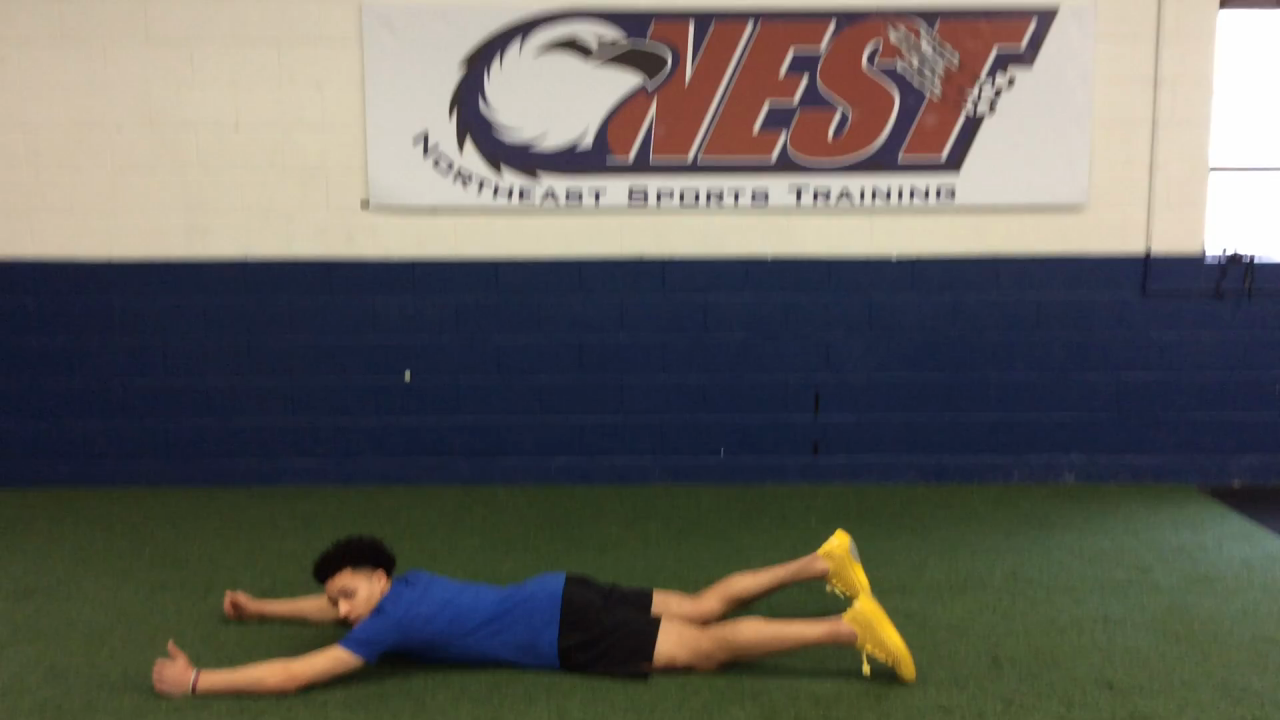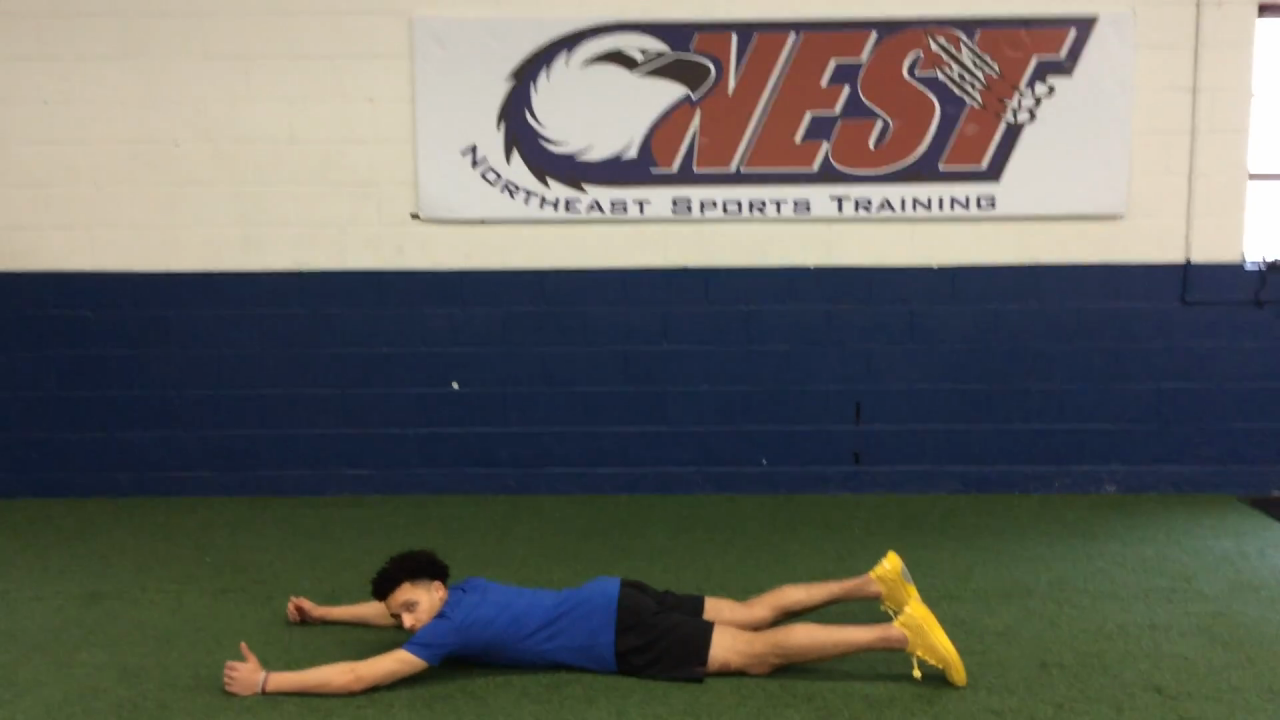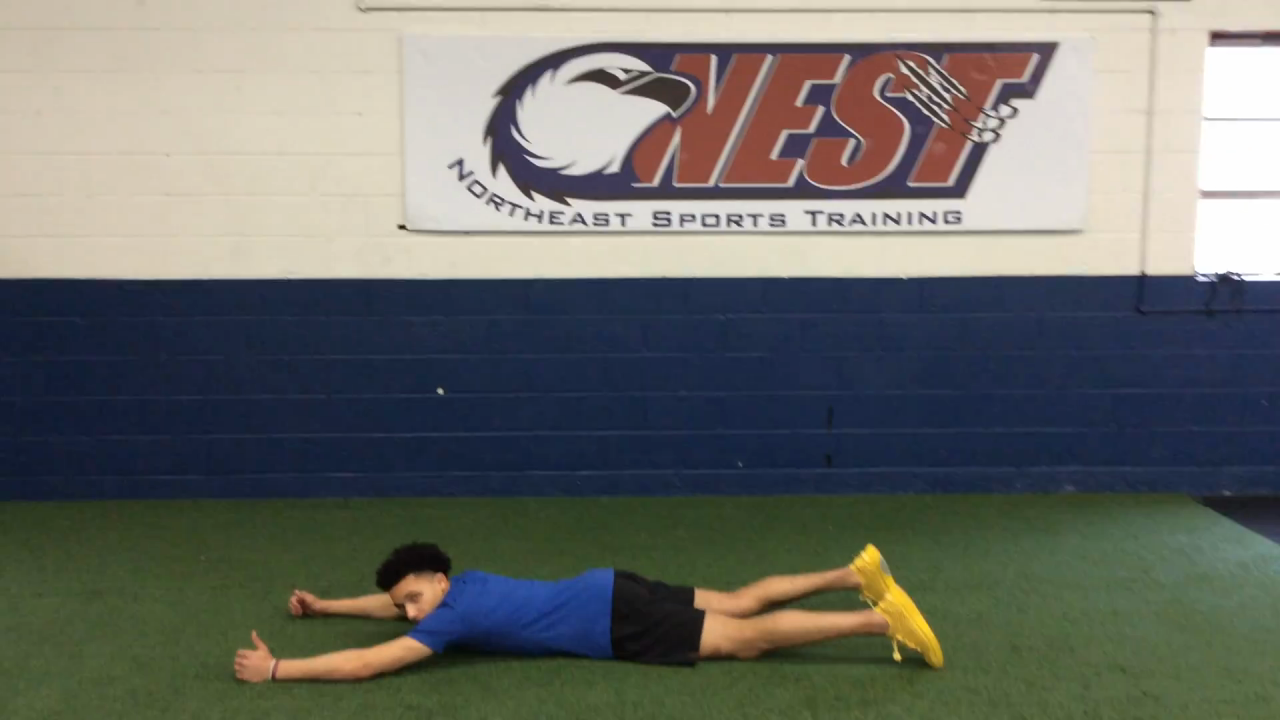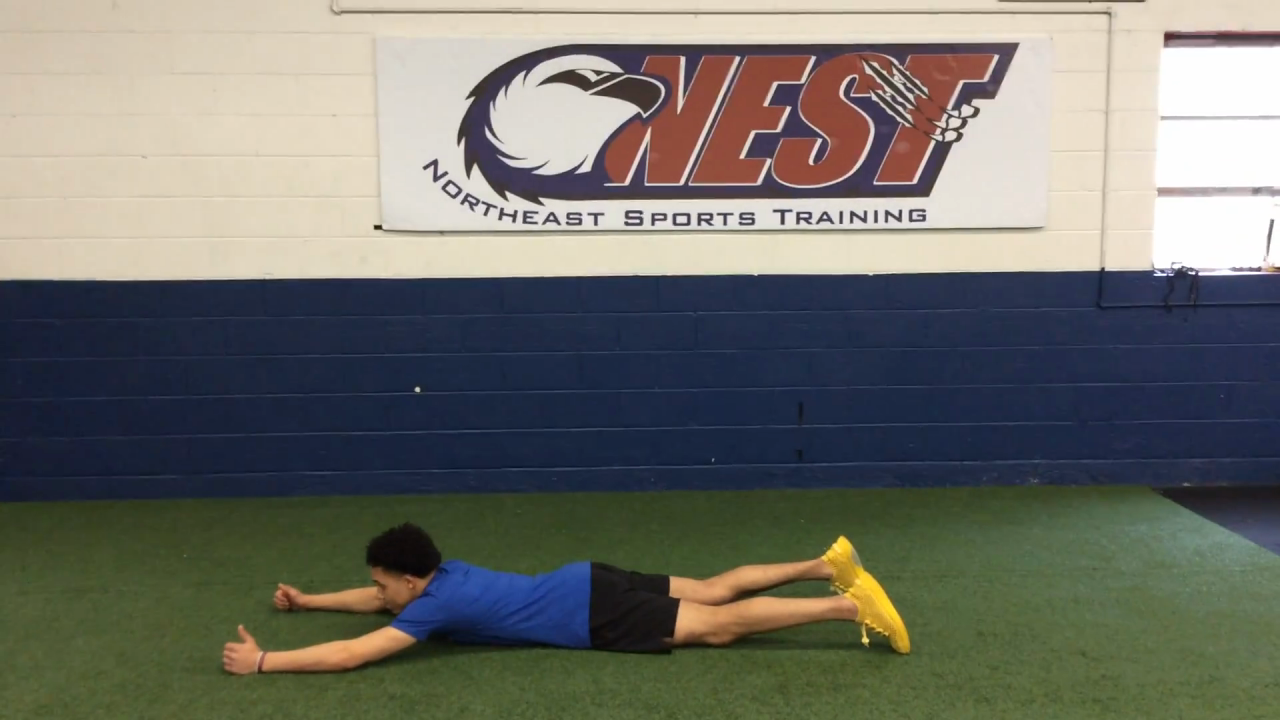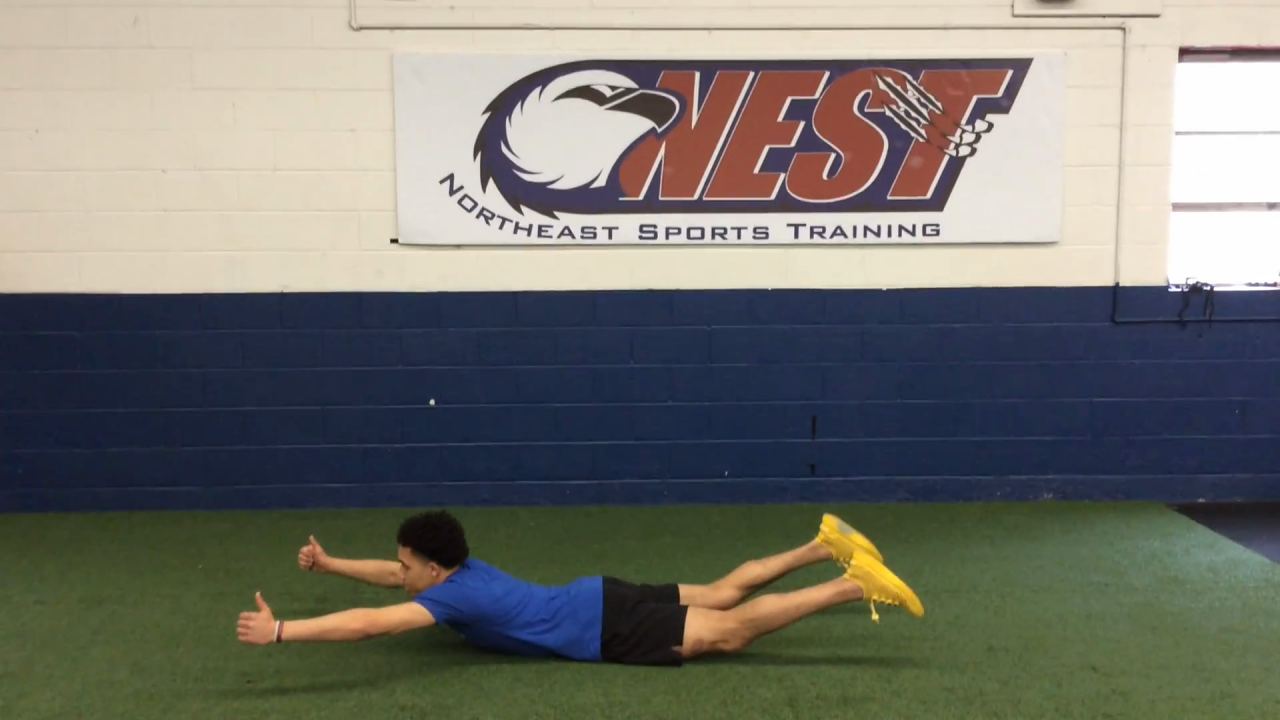
dt=1s
person 1, frame 1
left shoulder: (392, 621)
right shoulder: (402, 586)
left elbow: (291, 677)
right elbow: (337, 605)
left wrist: (197, 682)
right wrist: (261, 607)
left hip: (567, 632)
right hip: (563, 599)
left knee: (705, 649)
right knee: (702, 605)
left ankle: (847, 626)
right ankle: (821, 562)
person 1, frame 2
left shoulder: (451, 626)
right shoulder: (462, 592)
left elbow: (356, 679)
right elbow: (393, 608)
left wrist: (267, 683)
right wrist: (324, 612)
left hip: (621, 636)
right hip: (616, 604)
left knee: (756, 653)
right knee: (753, 612)
left ankle: (898, 632)
right ankle: (874, 581)
person 1, frame 3
left shoulder: (454, 614)
right shoulder: (459, 585)
left elbow: (363, 665)
right elbow: (391, 602)
left wrist: (276, 669)
right wrist: (323, 603)
left hip: (615, 622)
right hip: (610, 594)
left knee: (745, 639)
right knee: (739, 602)
left ankle: (878, 618)
right ankle: (855, 573)
person 1, frame 4
left shoulder: (434, 607)
right shoulder: (442, 573)
left elbow: (350, 655)
right elbow: (378, 600)
left wrist: (263, 661)
right wrist: (307, 600)
left hip: (593, 615)
right hip: (588, 586)
left knee: (719, 626)
right knee: (713, 589)
left ankle: (850, 603)
right ankle: (826, 564)
person 1, frame 5
left shoulder: (451, 596)
right shoulder: (460, 566)
left elbow: (366, 623)
right elbow: (396, 576)
left wrist: (279, 630)
right wrist: (328, 564)
left hip: (606, 628)
right hip: (600, 600)
left knee: (730, 633)
right knee: (720, 595)
left ankle: (854, 585)
right ankle: (822, 546)
